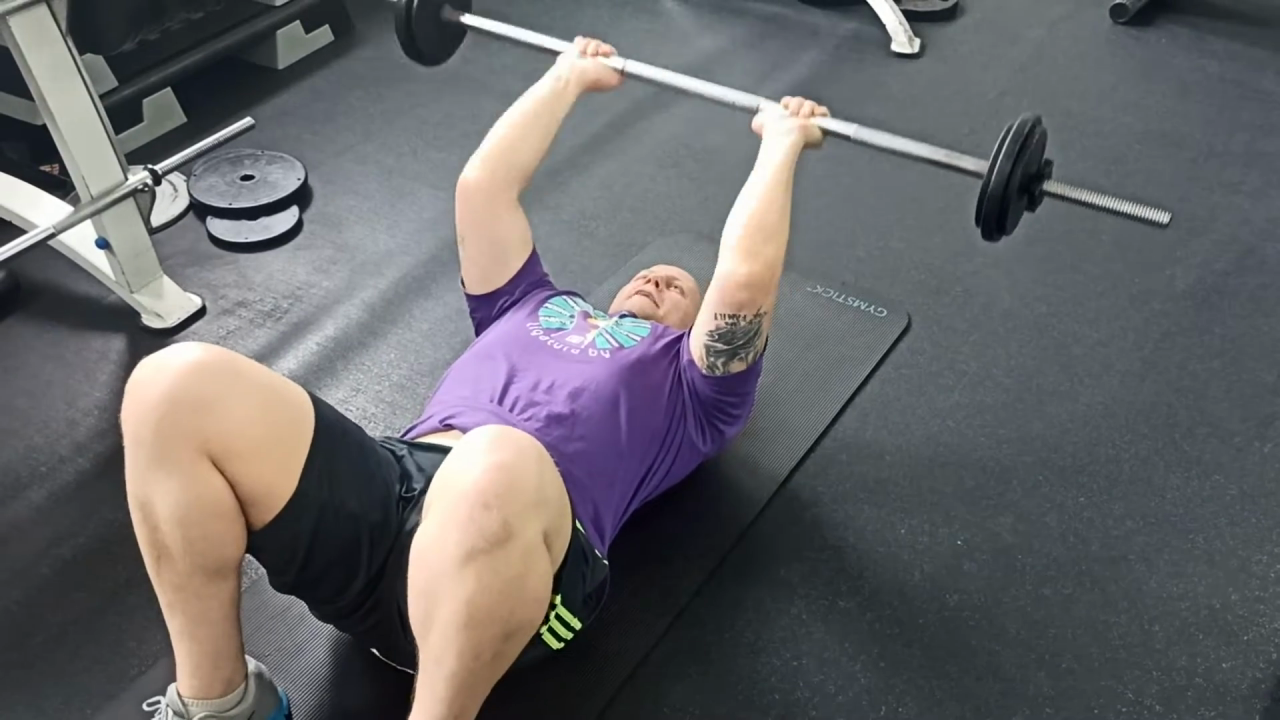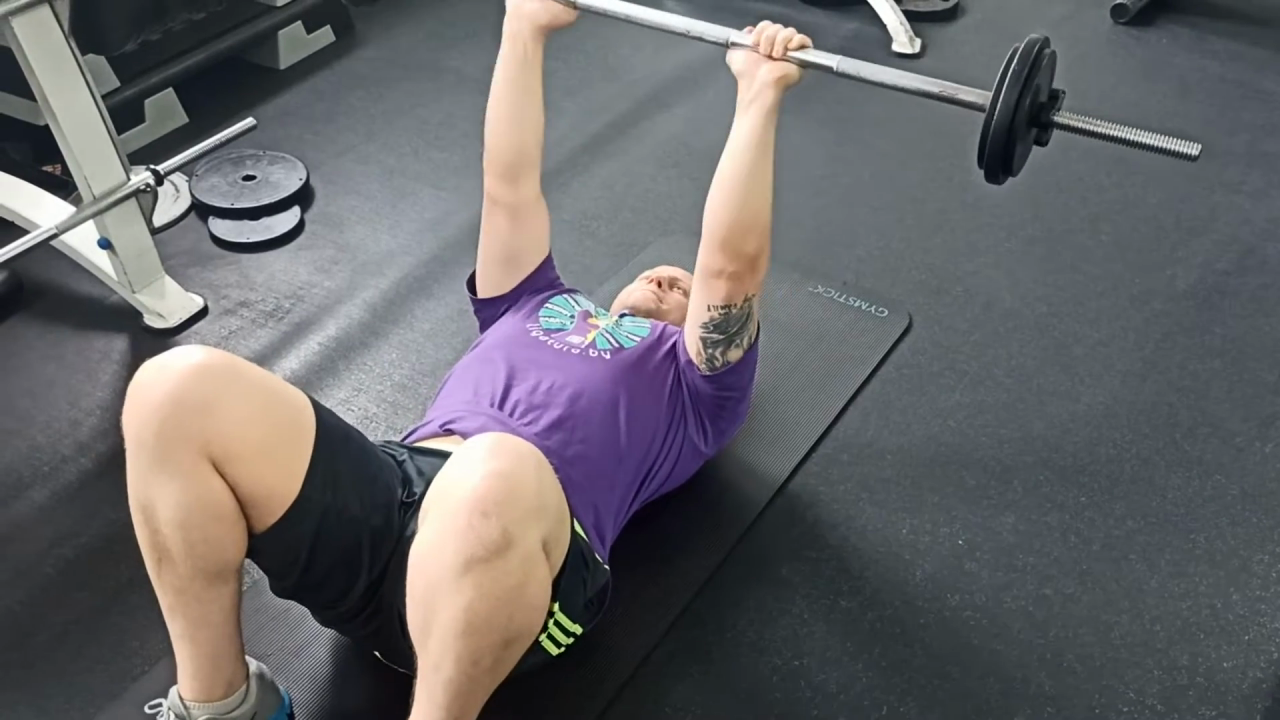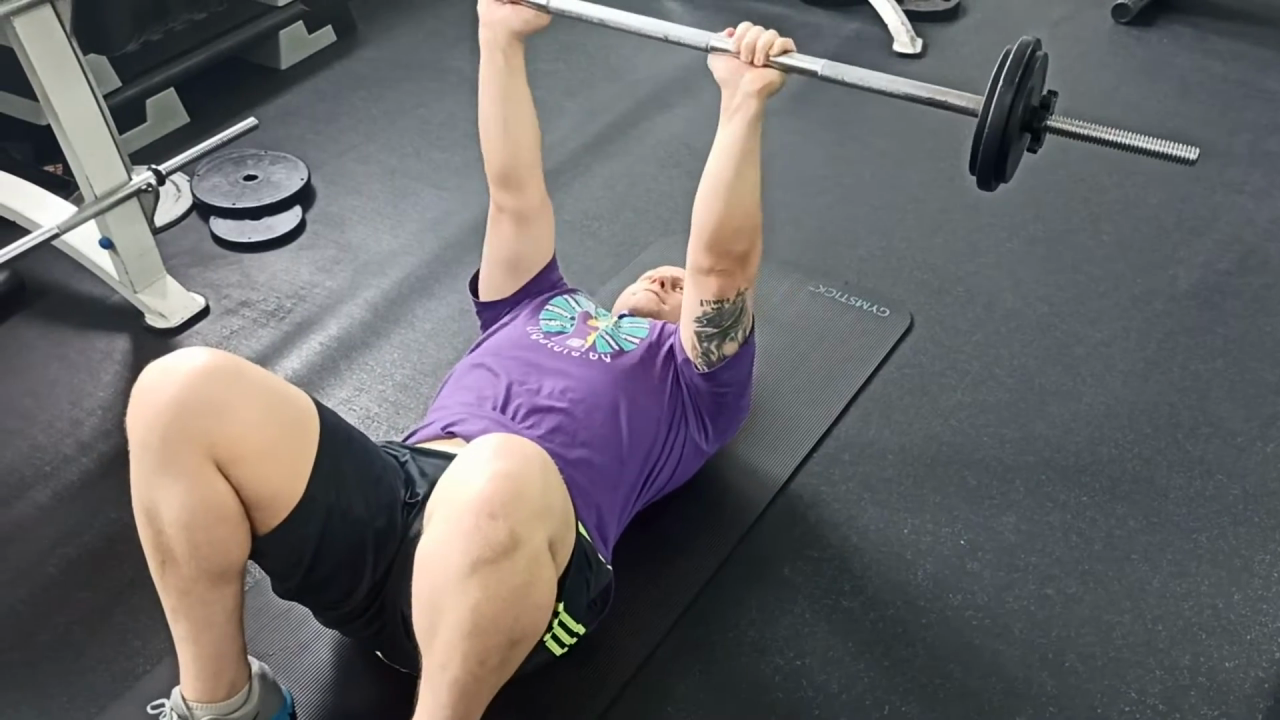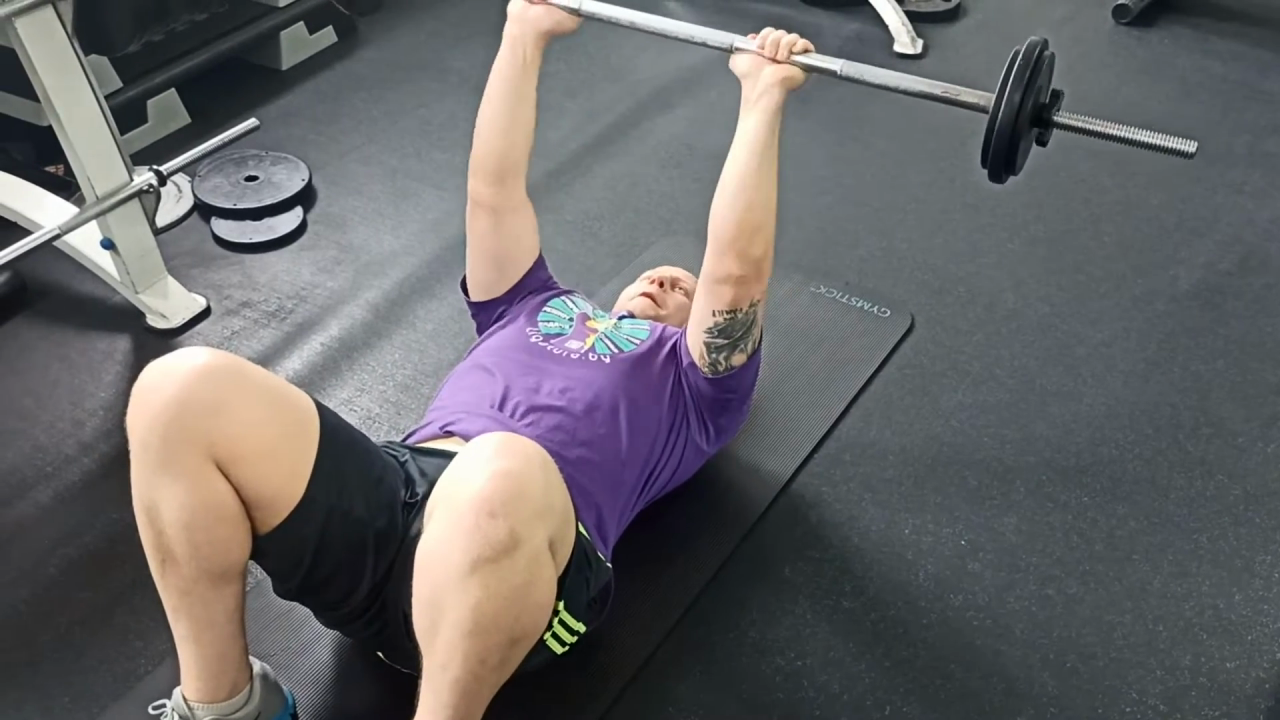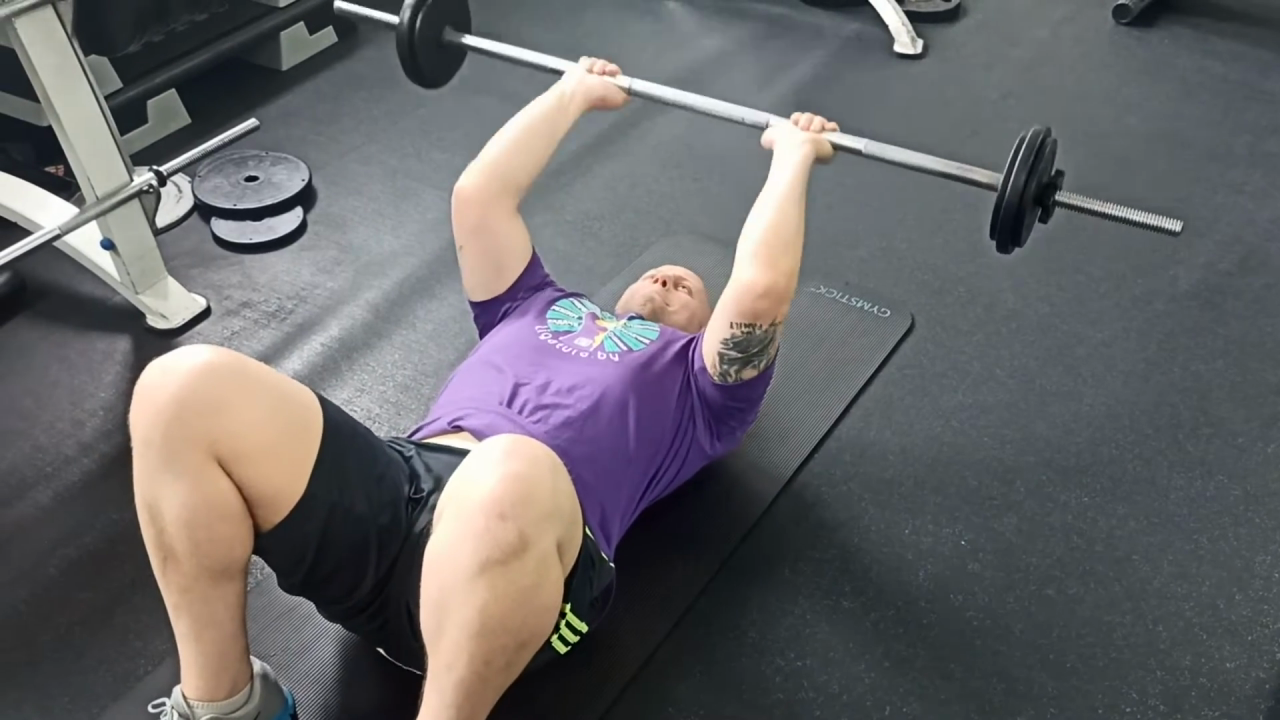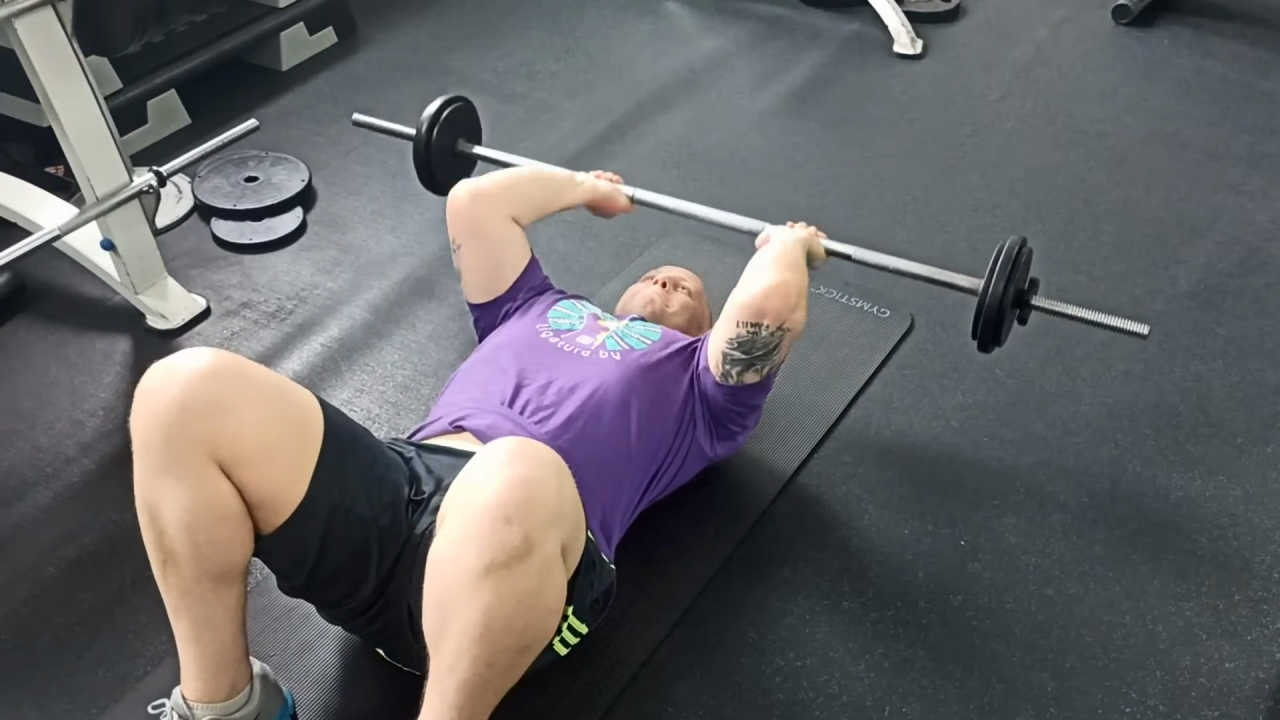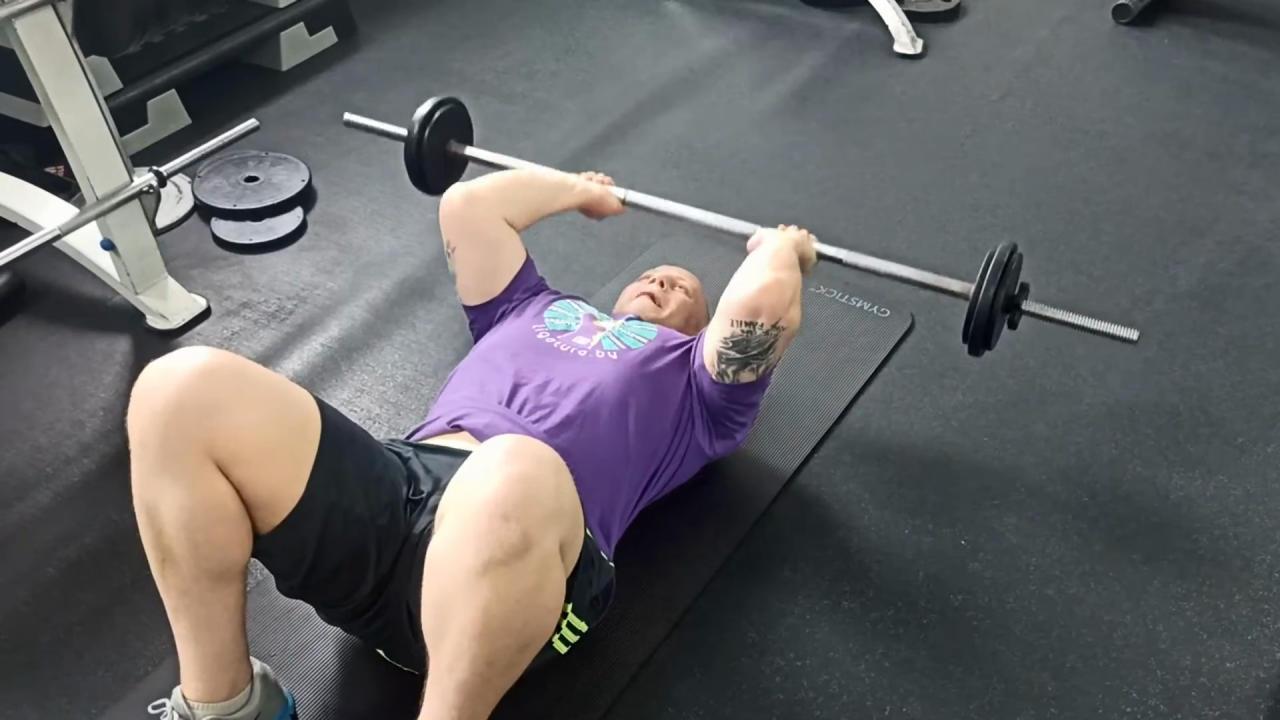
dt=0.3s
person 1, frame 1
left shoulder: (692, 380)
right shoulder: (537, 306)
left elbow: (745, 277)
right elbow: (480, 192)
left wrist: (782, 142)
right wrist: (568, 77)
left hip: (517, 530)
right hip: (391, 485)
left knee: (496, 470)
right knee: (175, 386)
person 1, frame 2
left shoulder: (691, 385)
right shoulder: (537, 306)
left elbow: (732, 263)
right elbow: (509, 188)
left wrist: (759, 94)
left hip: (512, 535)
right hip: (389, 487)
left knee: (493, 479)
right knee: (178, 389)
person 1, frame 3
left shoulder: (695, 380)
right shoulder: (541, 309)
left elbow: (723, 263)
right elbow: (515, 195)
left wrist: (742, 99)
left hip: (516, 535)
right hip: (392, 492)
left knee: (500, 481)
right knee: (179, 391)
person 1, frame 4
left shoulder: (693, 383)
right shoulder: (535, 309)
left elbow: (736, 269)
right elbow: (495, 191)
left wrist: (763, 96)
left hip: (515, 533)
right hip: (389, 491)
left knee: (499, 477)
right knee: (179, 390)
person 1, frame 5
left shoulder: (698, 378)
right shoulder: (542, 307)
left elbow: (759, 293)
right elbow: (478, 199)
left wrist: (791, 158)
right wrist: (574, 95)
left hip: (518, 524)
right hip: (390, 492)
left knee: (508, 484)
right knee: (183, 388)
person 1, frame 6
left shoulder: (699, 380)
right shoulder: (543, 311)
left elbow: (769, 303)
right elbow: (472, 205)
left wrist: (787, 245)
right wrist: (584, 187)
left hip: (524, 514)
right hip: (401, 486)
left knee: (513, 479)
right knee: (183, 389)
person 1, frame 7
left shoulder: (696, 381)
right shoulder: (546, 312)
left elbow: (764, 304)
right elbow: (466, 209)
left wrist: (780, 247)
right wrist: (579, 189)
left hip: (522, 521)
right hip: (401, 484)
left knee: (509, 478)
right knee: (181, 390)
